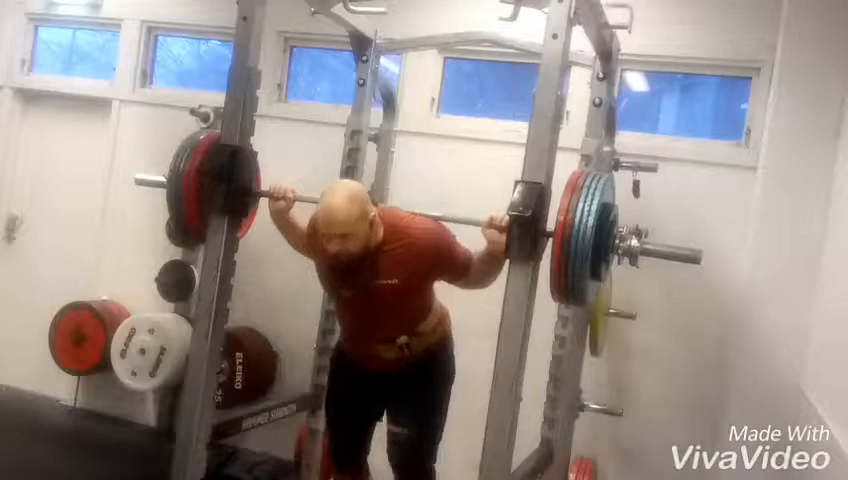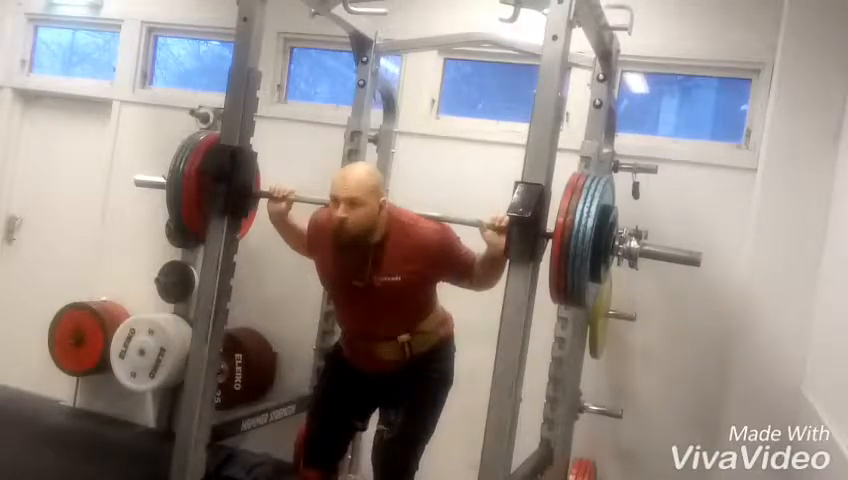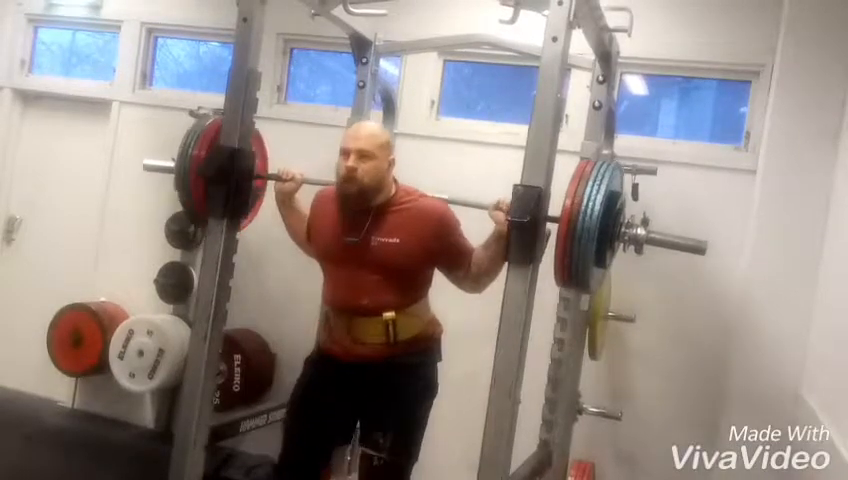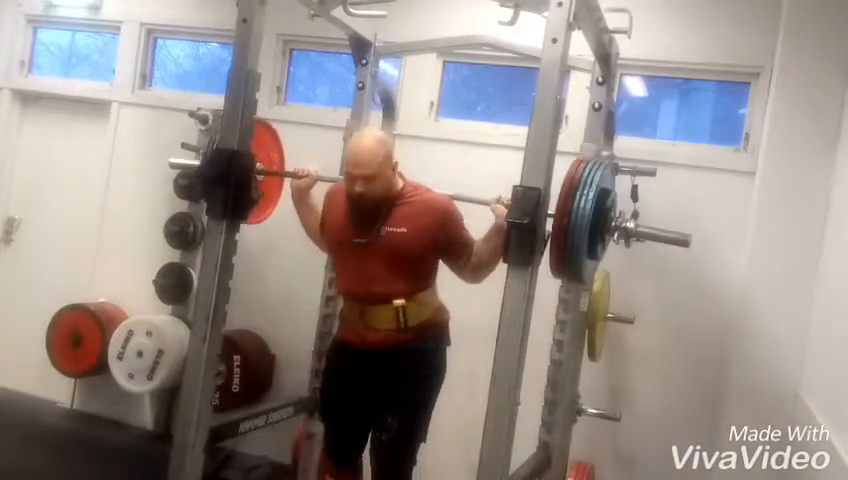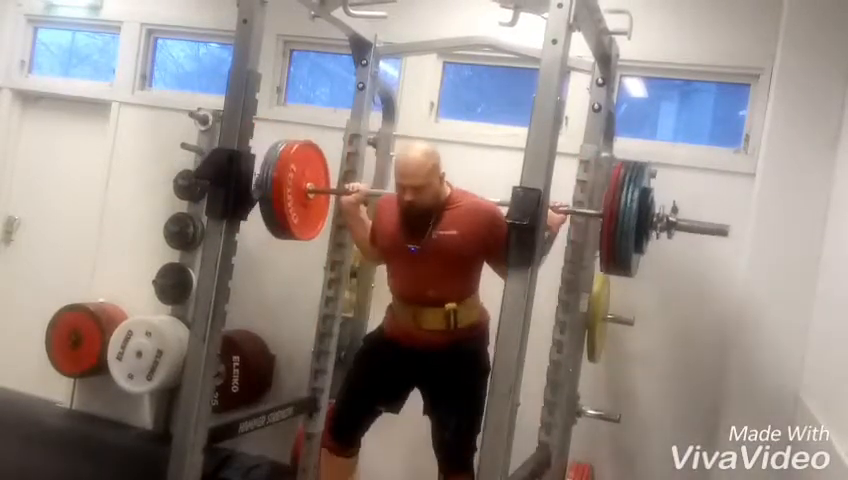
dt=1s
person 1, frame 1
left shoulder: (423, 238)
right shoulder: (324, 230)
left elbow: (472, 276)
left wrist: (495, 252)
right wrist: (281, 216)
left hip: (421, 362)
right hip: (355, 357)
right knee: (344, 455)
person 1, frame 2
left shoulder: (426, 239)
right shoulder: (324, 226)
left elbow: (477, 278)
left wrist: (496, 253)
right wrist: (279, 218)
left hip: (420, 362)
right hip: (354, 355)
right knee: (317, 452)
person 1, frame 3
left shoulder: (429, 216)
right shoulder: (325, 203)
left elbow: (472, 278)
left wrist: (502, 236)
right wrist: (285, 199)
left hip: (402, 362)
right hip: (334, 353)
person 1, frame 4
left shoulder: (434, 209)
right shoulder: (337, 198)
left elbow: (473, 269)
left wrist: (501, 230)
right wrist: (301, 196)
left hip: (413, 349)
right hip: (352, 342)
person 1, frame 5
left shoulder: (481, 215)
right shoulder: (387, 207)
left wrist: (546, 232)
right wrist: (352, 211)
left hip: (458, 348)
right hip: (396, 337)
right knee: (342, 427)
